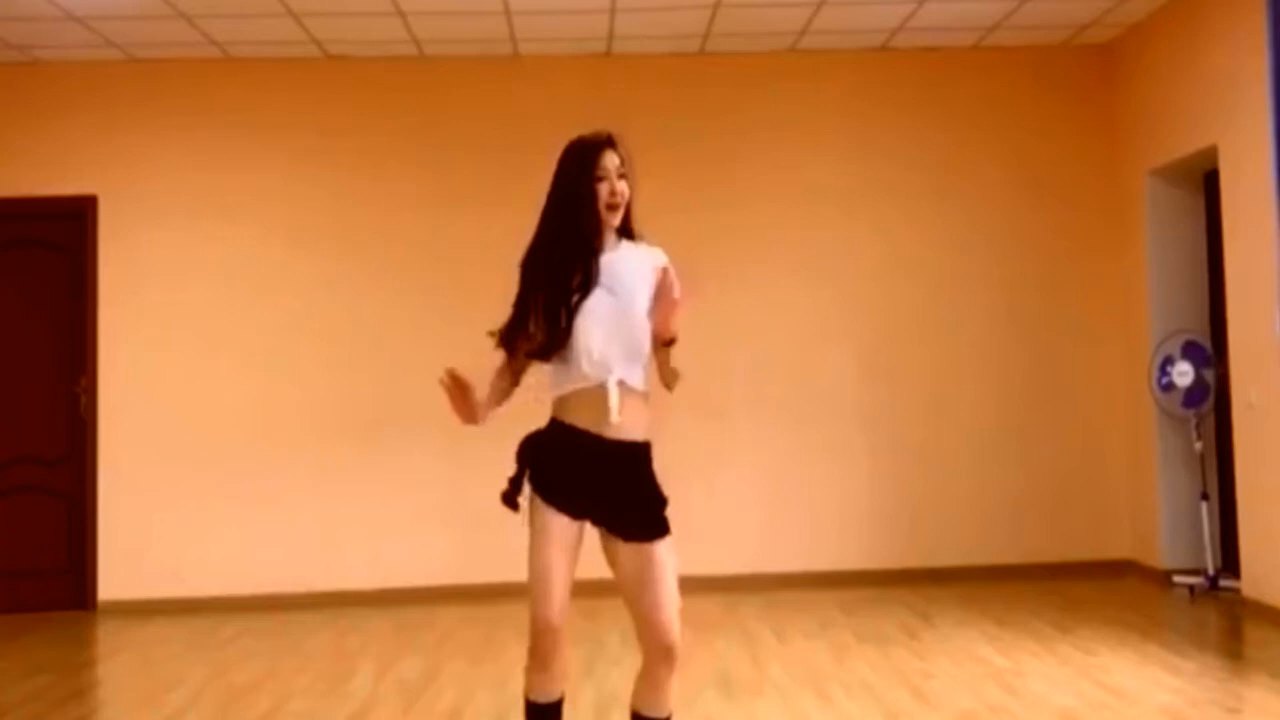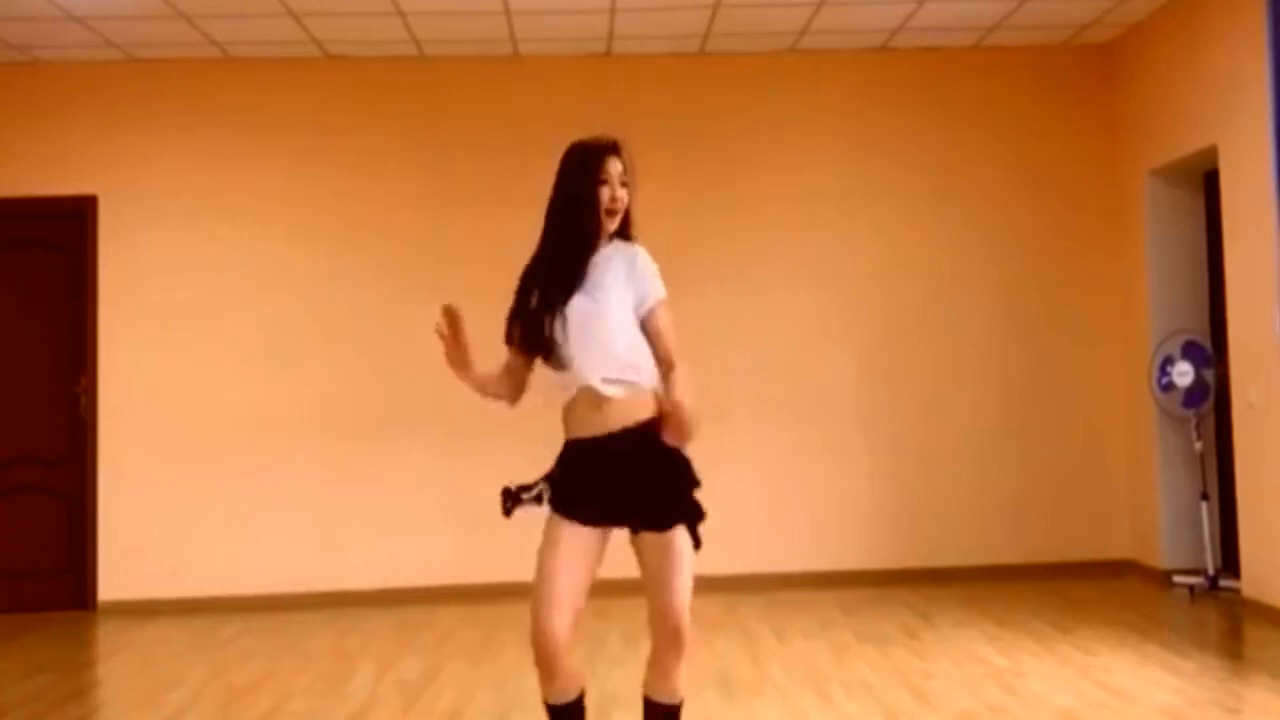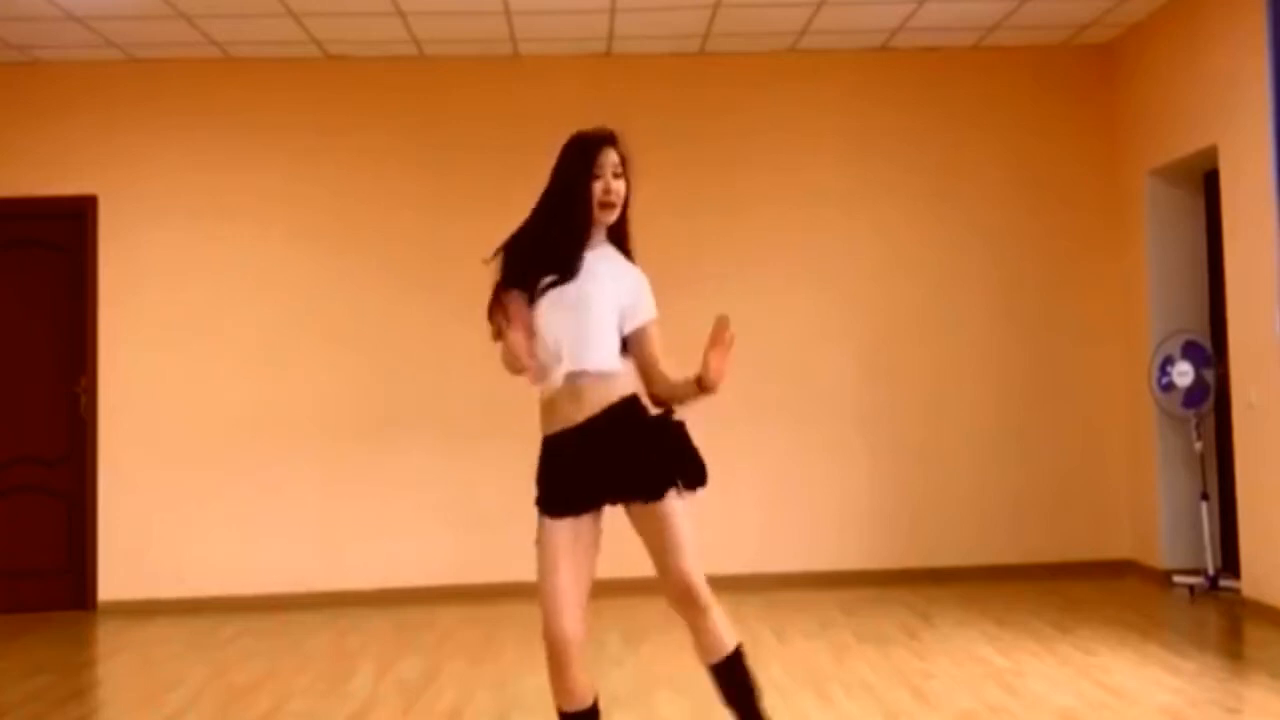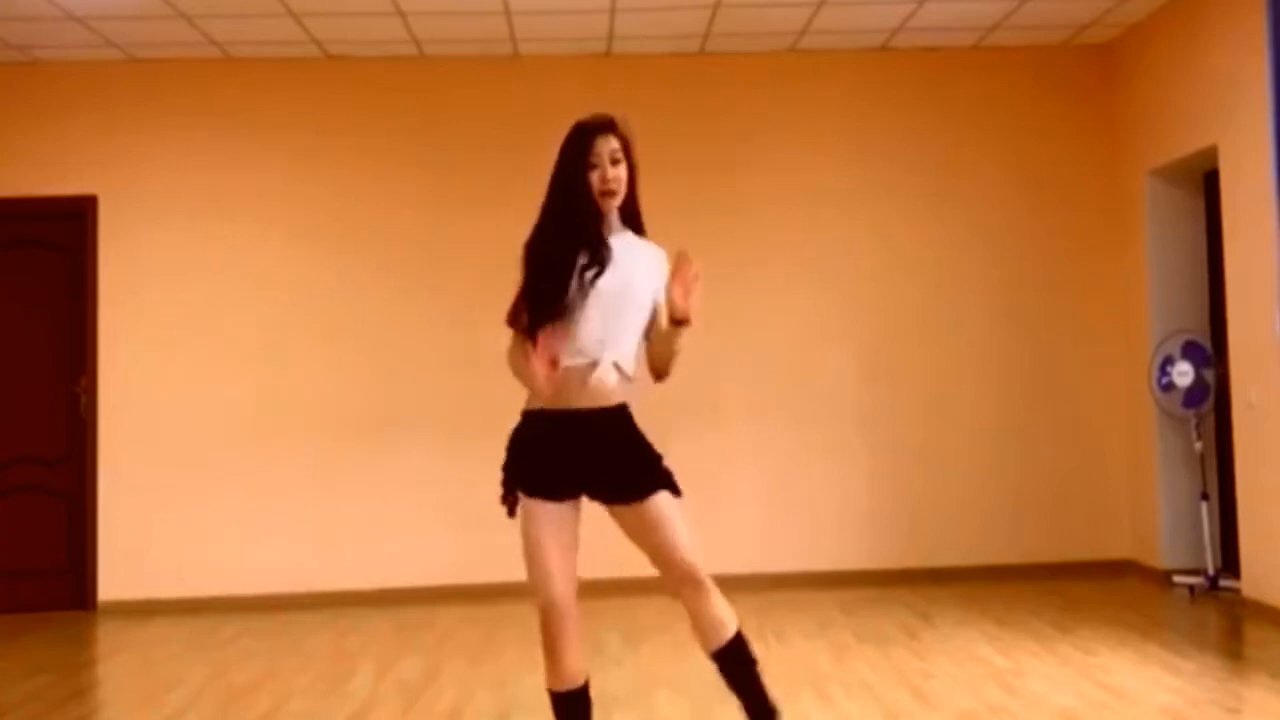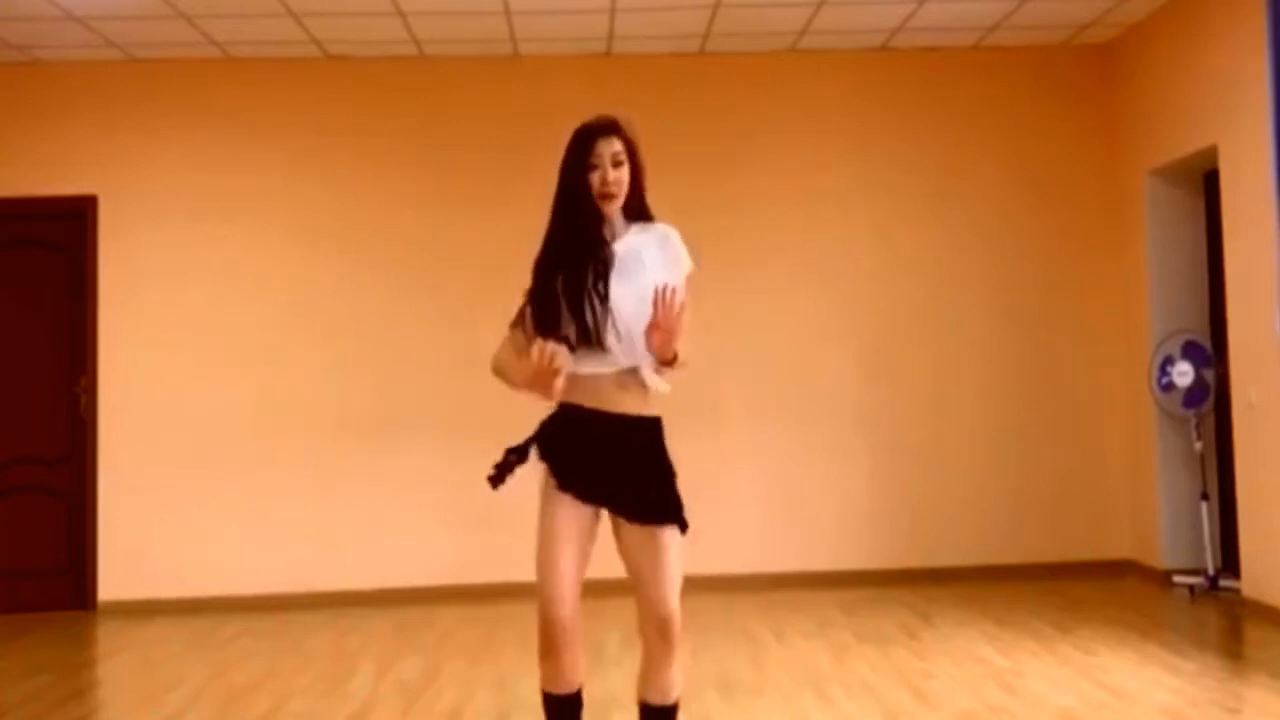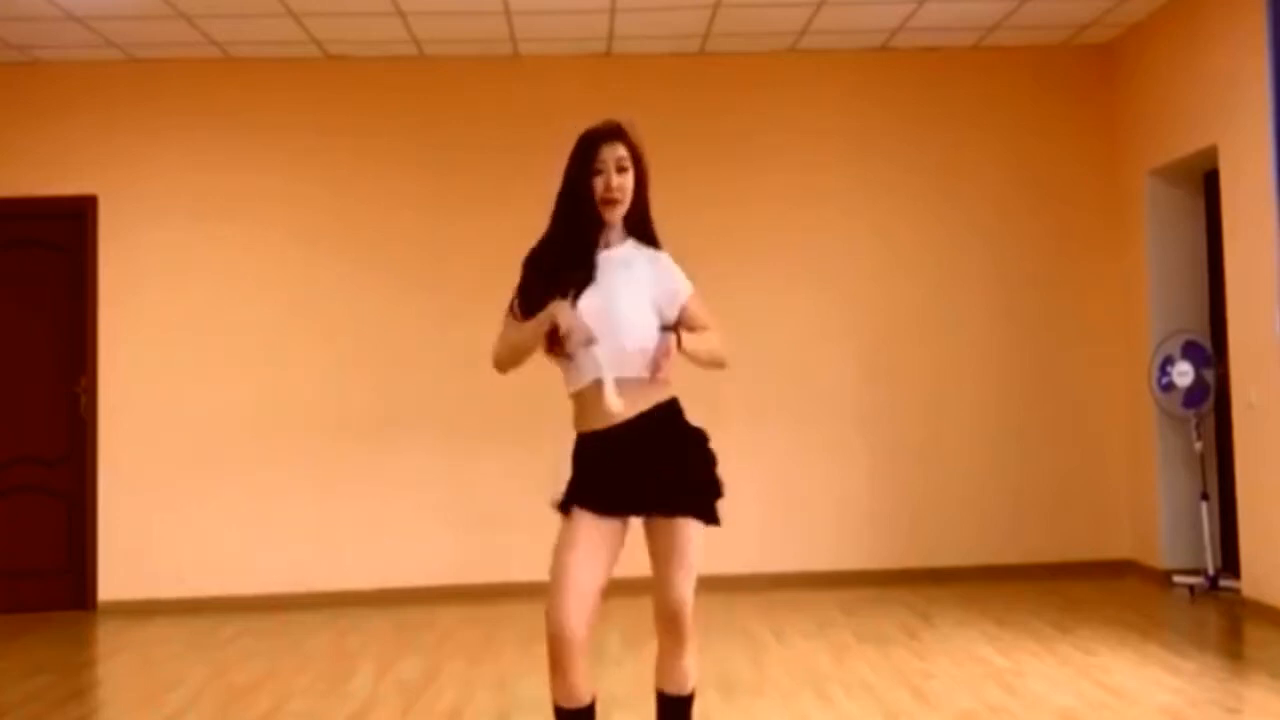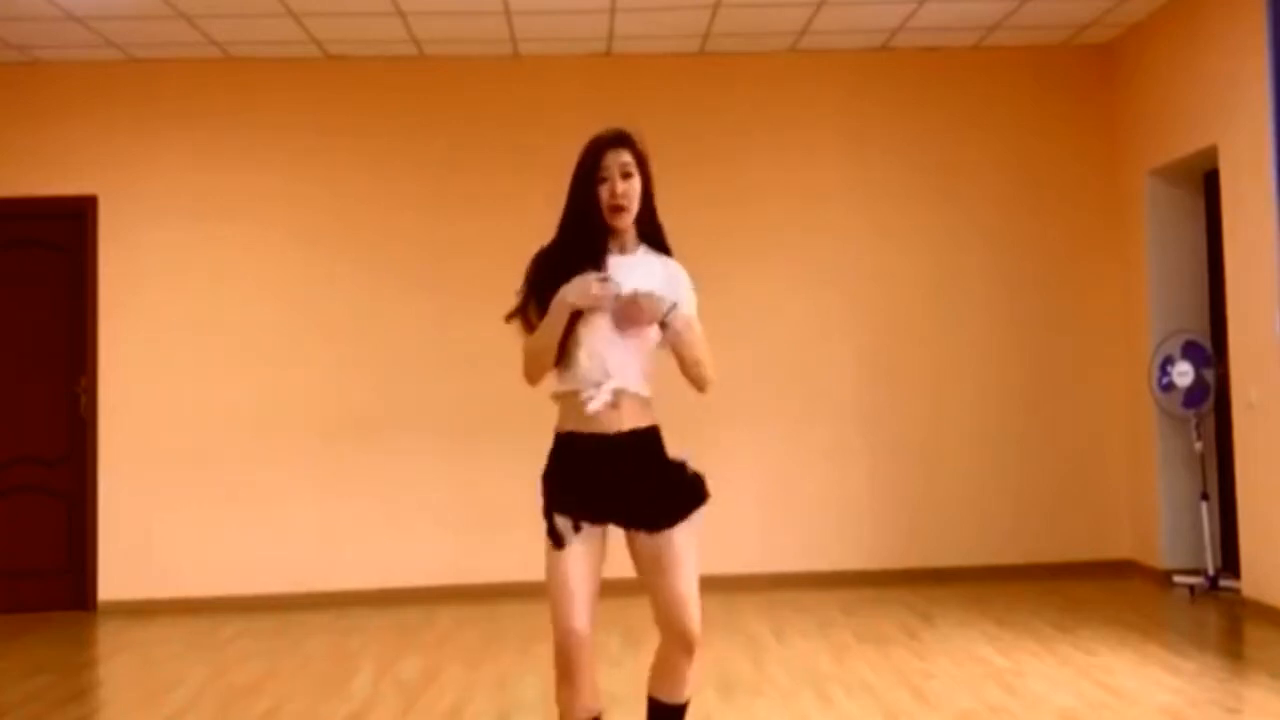
dt=0.2s
person 1, frame 1
left shoulder: (649, 264)
right shoulder: (551, 272)
left elbow: (671, 377)
right elbow: (513, 366)
left wrist: (668, 341)
right wrist: (480, 407)
left hip: (630, 469)
right hip: (564, 459)
left knee: (664, 643)
right knee: (547, 629)
person 1, frame 2
left shoulder: (634, 264)
right shoulder: (544, 278)
left elbow: (673, 363)
right elbow: (511, 388)
left wrist: (679, 416)
right wrist: (469, 373)
left hip: (648, 459)
right hip: (582, 467)
left knee: (673, 635)
right knee: (548, 639)
person 1, frame 3
left shoulder: (626, 279)
right shoulder: (532, 256)
left elbow: (658, 388)
right elbow: (506, 348)
left wrist: (700, 384)
right wrist: (517, 359)
left hip: (627, 435)
right hip: (562, 456)
left knee: (690, 592)
right knee: (562, 641)
person 1, frame 4
left shoulder: (649, 258)
right shoulder: (553, 251)
left elbow: (659, 366)
right elbow: (518, 349)
left wrist: (678, 320)
right wrist: (533, 376)
left hip: (615, 436)
right hip: (546, 443)
left knee: (688, 575)
right knee: (556, 614)
person 1, frame 5
left shoulder: (663, 245)
right shoulder: (562, 261)
left elbow: (682, 348)
right elbow: (502, 361)
left wrist: (669, 347)
right wrist: (528, 373)
left hip: (640, 446)
right hip: (573, 443)
left knee: (663, 623)
right knee: (558, 622)
person 1, frame 6
left shoulder: (655, 266)
right shoulder: (553, 261)
left elbow: (718, 350)
right elbow: (503, 358)
left wrist: (679, 343)
right wrist: (548, 319)
left hip: (664, 443)
right hip: (596, 461)
left knee: (675, 620)
right knee: (565, 634)
person 1, frame 7
left shoulder: (666, 272)
right shoulder: (563, 266)
left elbow: (704, 376)
right elbow: (533, 370)
left wrist: (664, 319)
right wrist: (564, 304)
left hip: (644, 460)
right hip: (575, 462)
left knee: (683, 635)
right knee: (571, 640)
